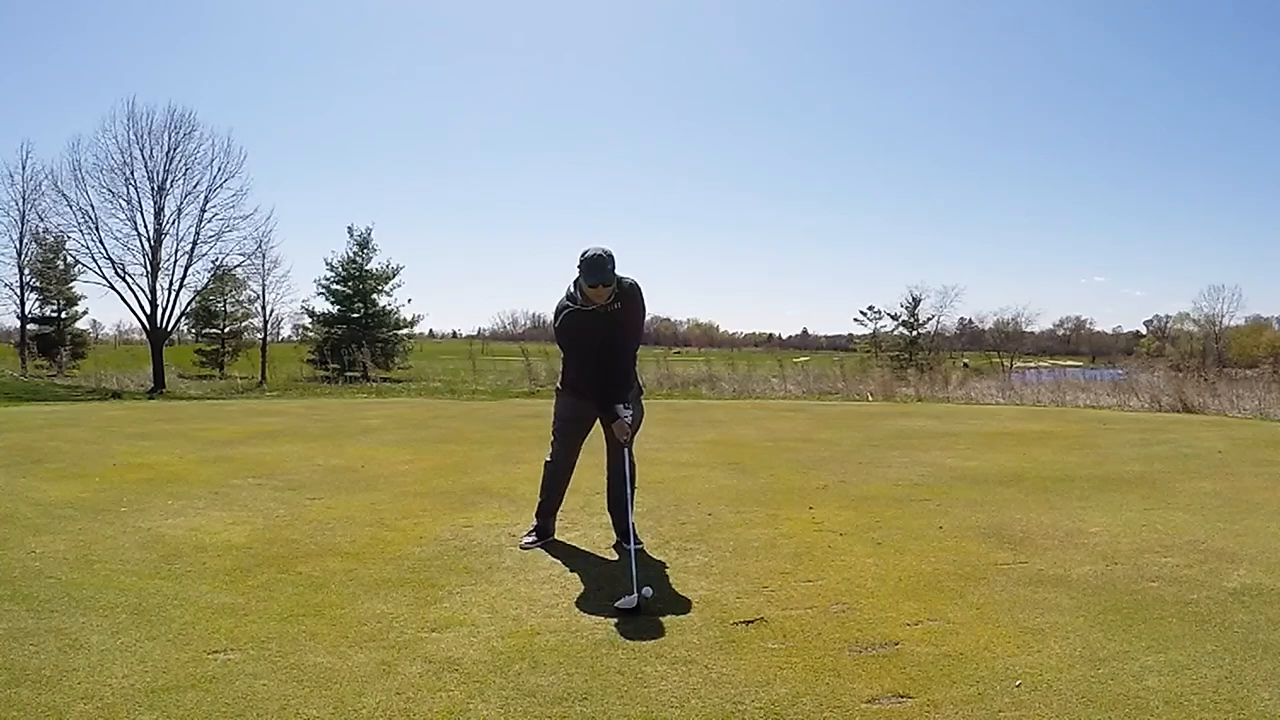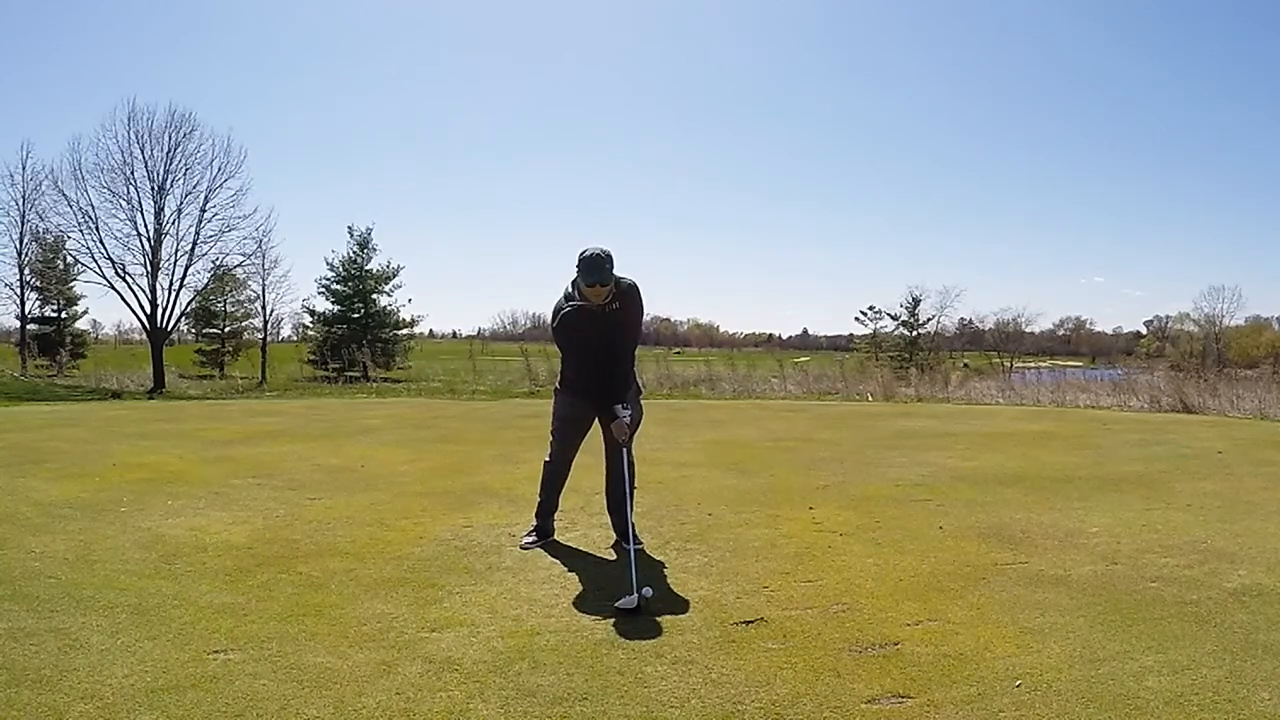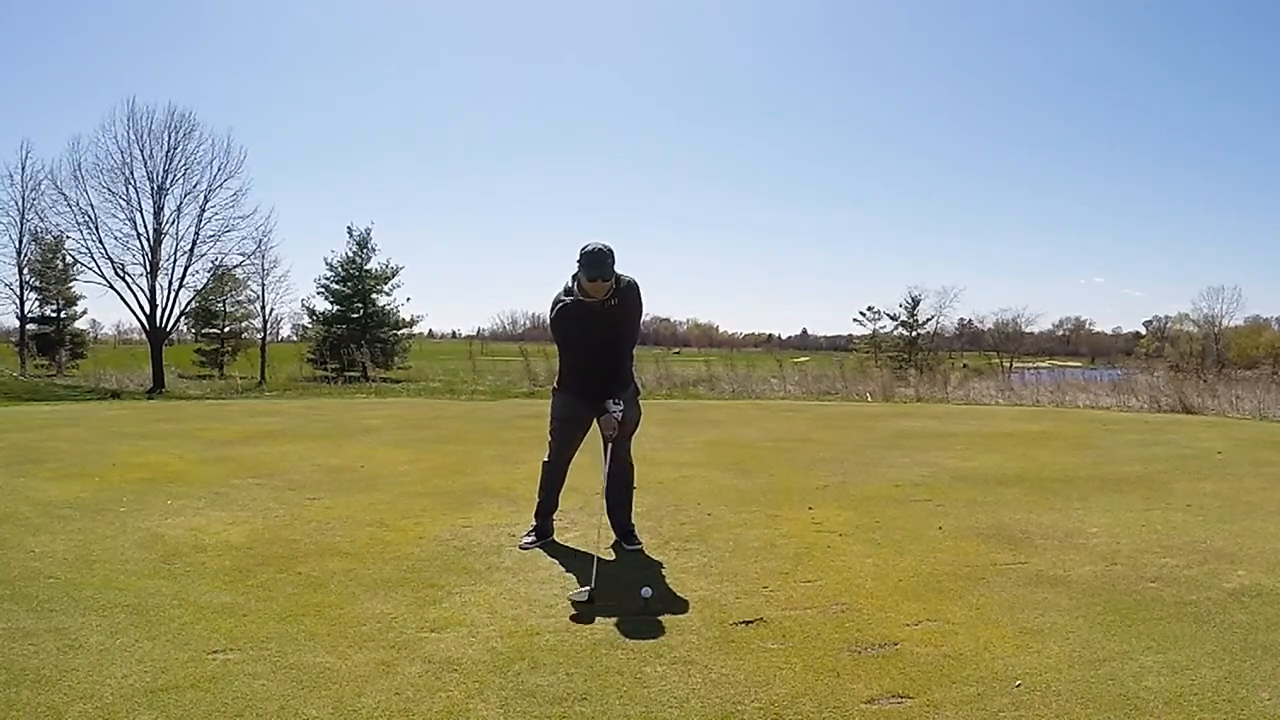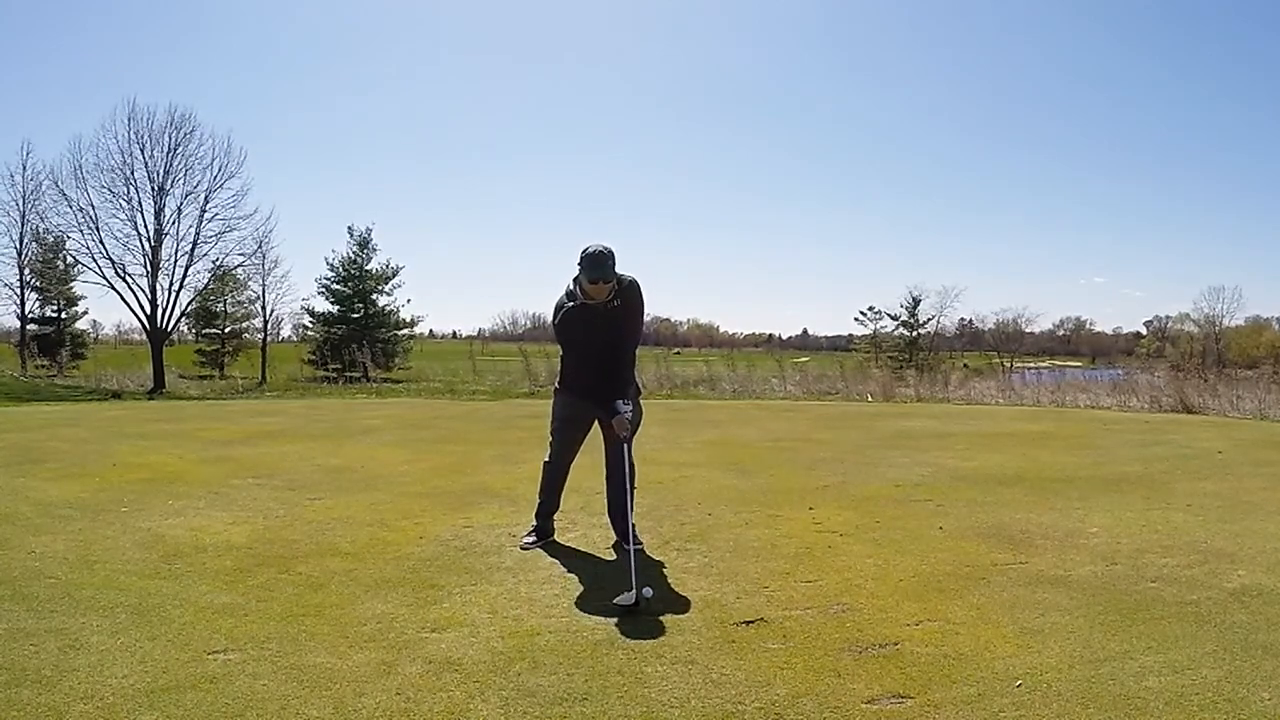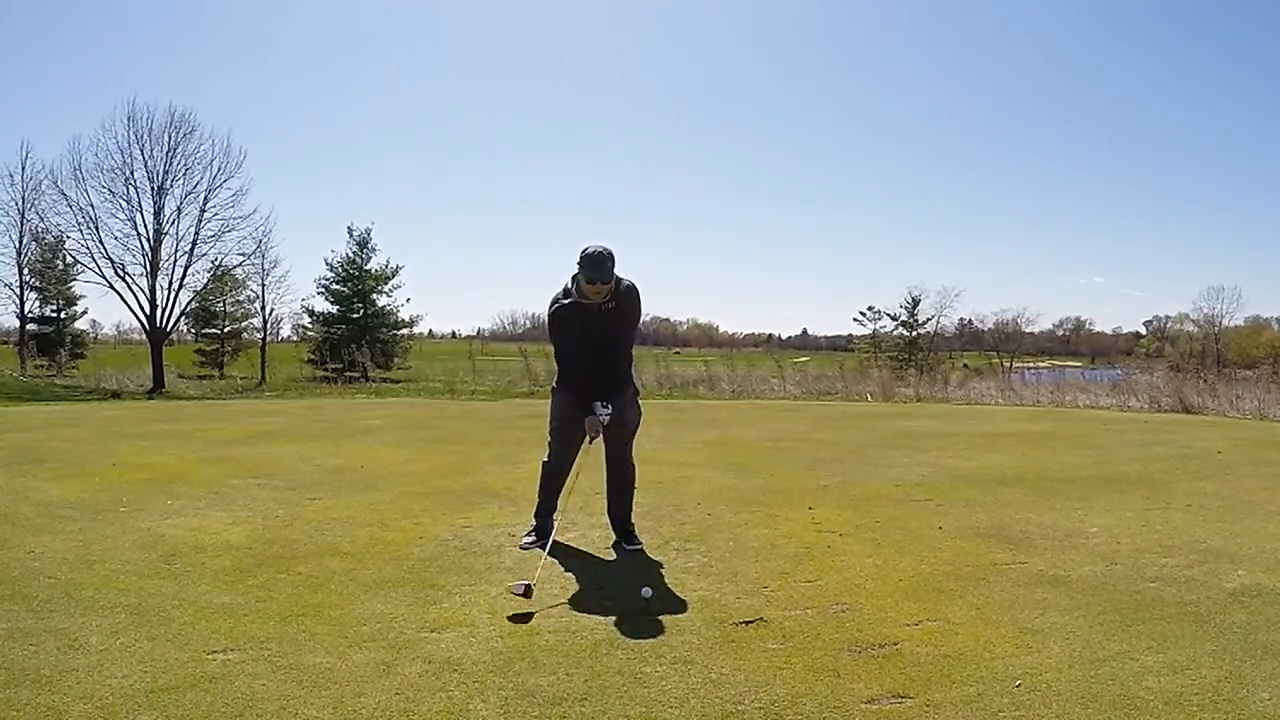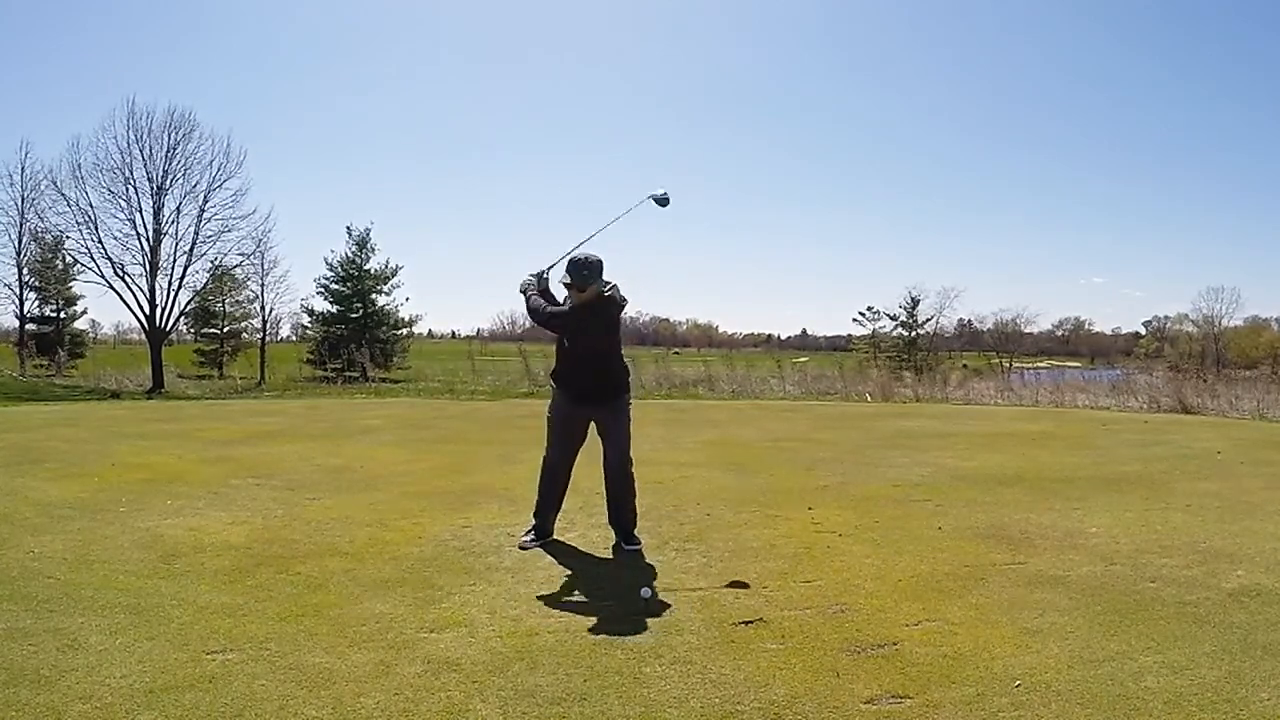
dt=0.7s
person 1, frame 1
left shoulder: (630, 292)
right shoulder: (567, 313)
left elbow: (630, 349)
right elbow: (584, 369)
left wrist: (623, 404)
right wrist: (611, 415)
left hip: (622, 390)
right hip: (578, 391)
left knee: (621, 458)
right knee: (560, 456)
left ankle: (623, 528)
right ankle: (543, 525)
person 1, frame 2
left shoulder: (629, 292)
right shoulder: (565, 314)
left elbow: (628, 350)
right elbow: (581, 368)
left wrist: (621, 404)
right wrist: (611, 414)
left hip: (621, 390)
right hip: (577, 391)
left knee: (620, 458)
right knee: (558, 456)
left ankle: (623, 527)
right ankle: (543, 525)
person 1, frame 3
left shoulder: (629, 291)
right shoulder: (563, 308)
left elbow: (625, 348)
right elbow: (575, 363)
left wrist: (615, 402)
right wrist: (600, 409)
left hip: (619, 390)
right hip: (575, 392)
left knee: (620, 458)
right knee: (557, 456)
left ankle: (623, 527)
right ankle: (542, 525)
person 1, frame 4
left shoulder: (629, 290)
right shoulder: (567, 311)
left elbow: (629, 347)
right elbow: (582, 366)
left wrist: (622, 401)
right wrist: (611, 410)
left hip: (621, 391)
right hip: (576, 392)
left knee: (620, 460)
right knee: (558, 456)
left ankle: (623, 527)
right ankle: (543, 525)
person 1, frame 5
left shoulder: (627, 294)
right shoulder: (561, 308)
left elbow: (620, 352)
right elbow: (569, 364)
left wrist: (606, 403)
right wrist: (587, 410)
left hip: (617, 392)
right hip: (572, 393)
left knee: (621, 461)
right knee: (557, 459)
left ankle: (623, 528)
right ankle: (542, 525)
person 1, frame 6
left shoulder: (599, 312)
right shoulder: (580, 304)
left elbow: (541, 313)
left wrist: (531, 287)
right wrist: (542, 287)
left hip: (610, 397)
right hip: (570, 395)
left knee: (618, 463)
right knee: (555, 460)
left ankle: (625, 530)
right ankle: (542, 526)
